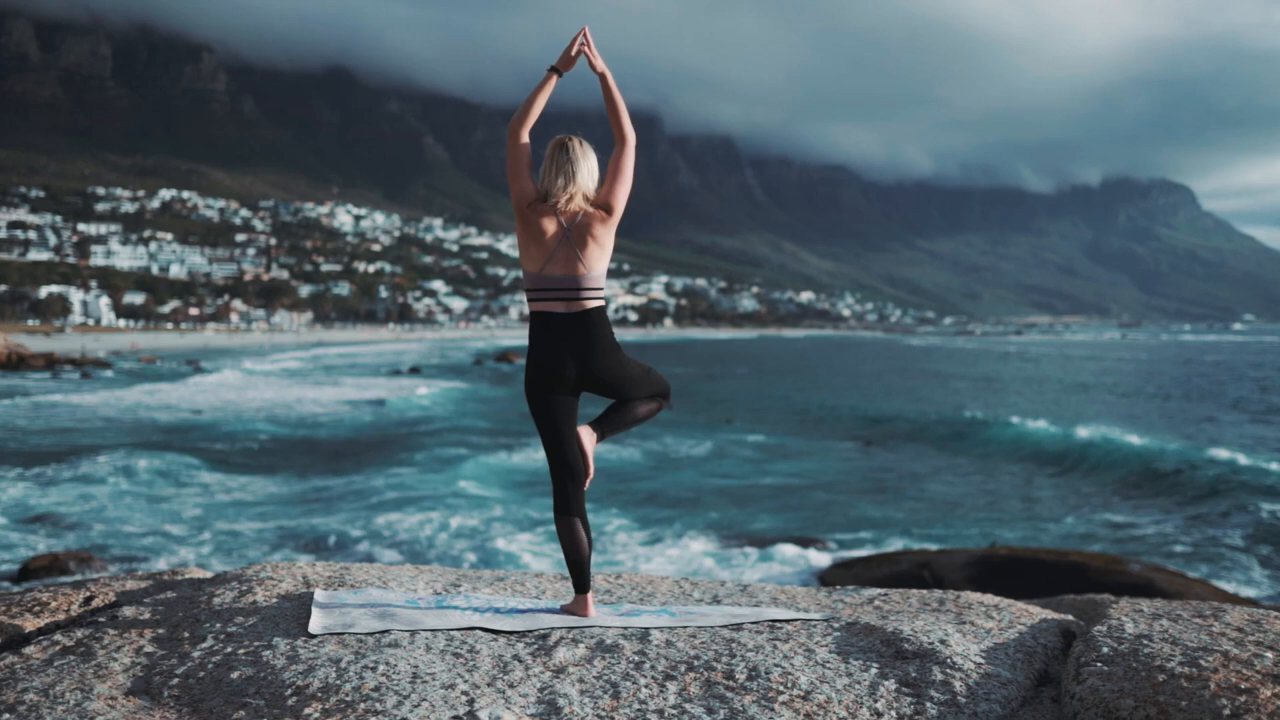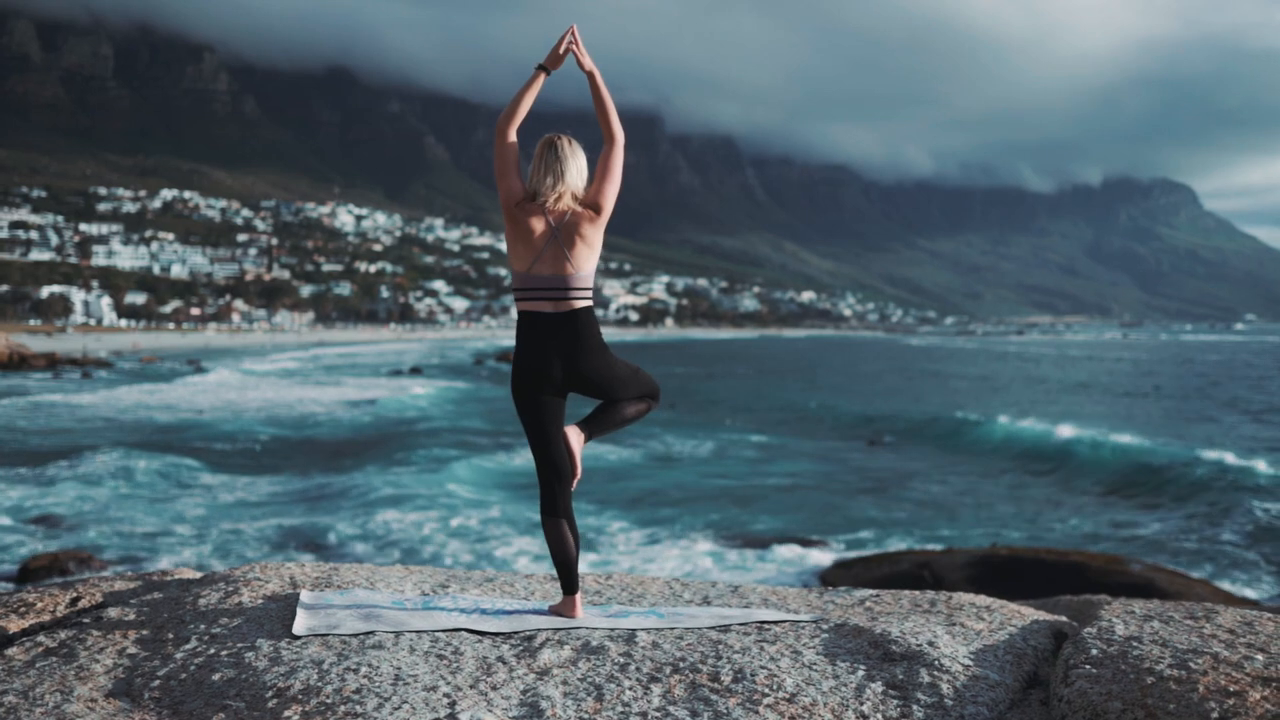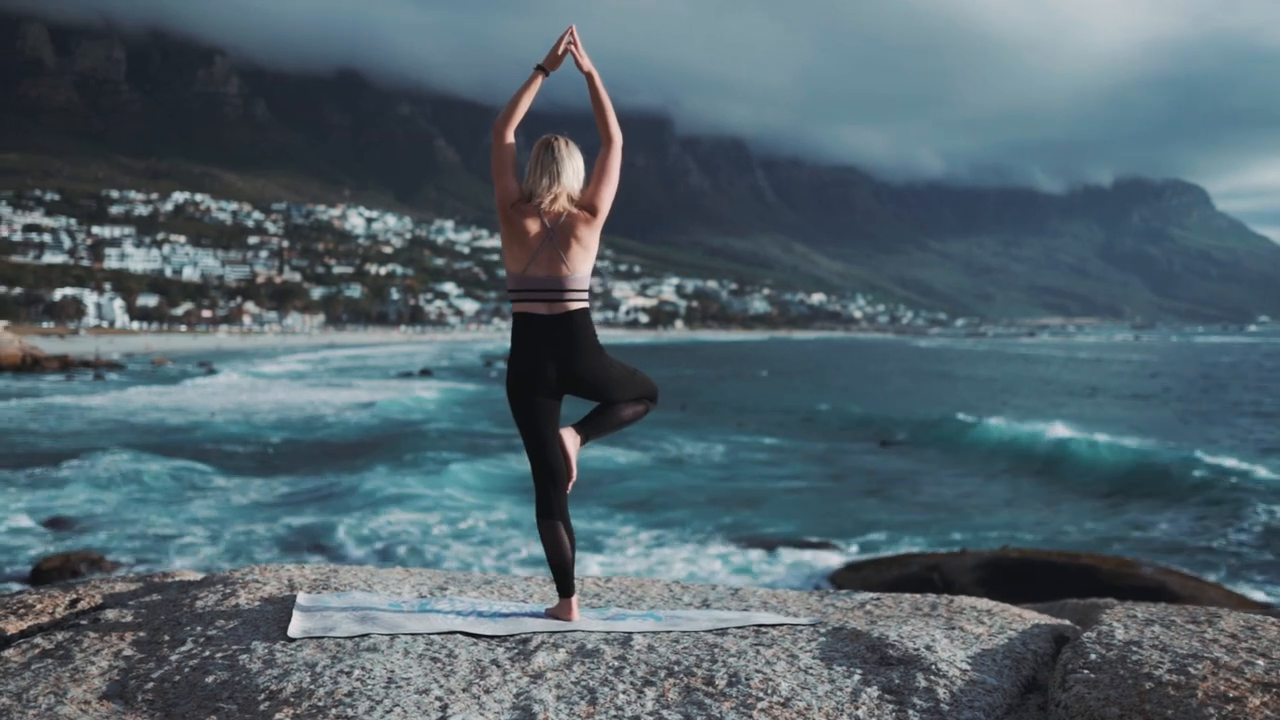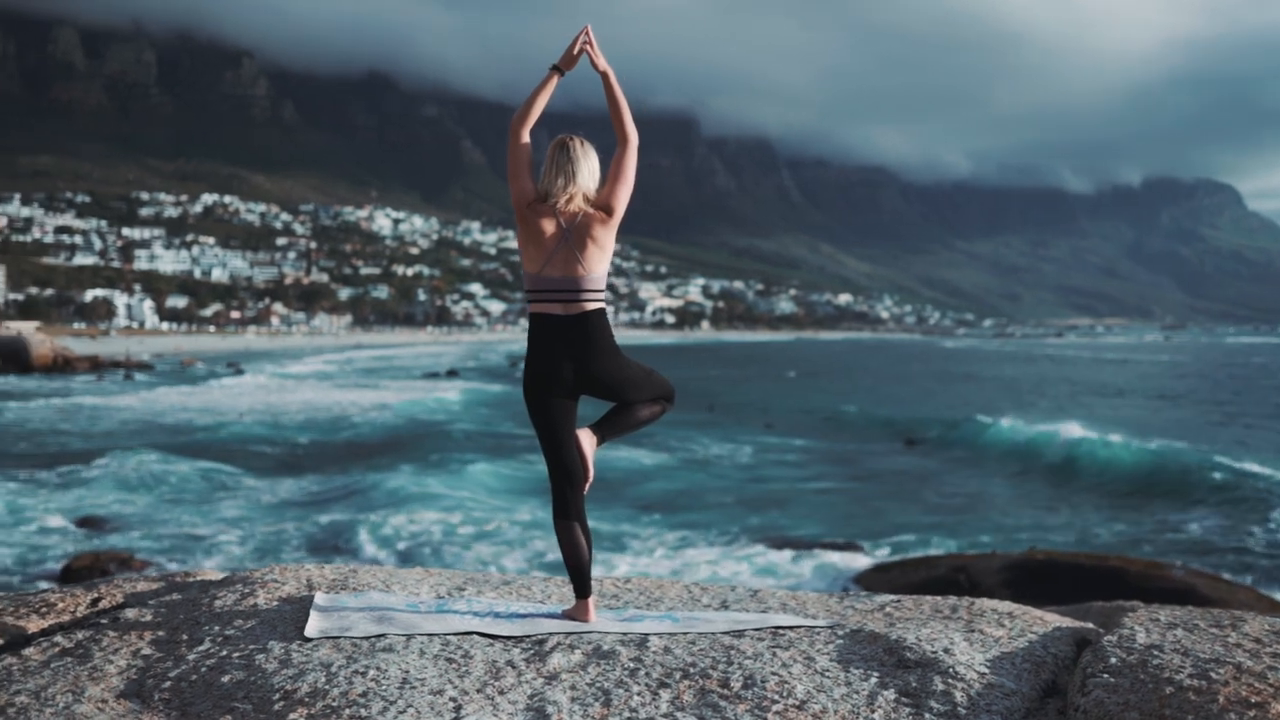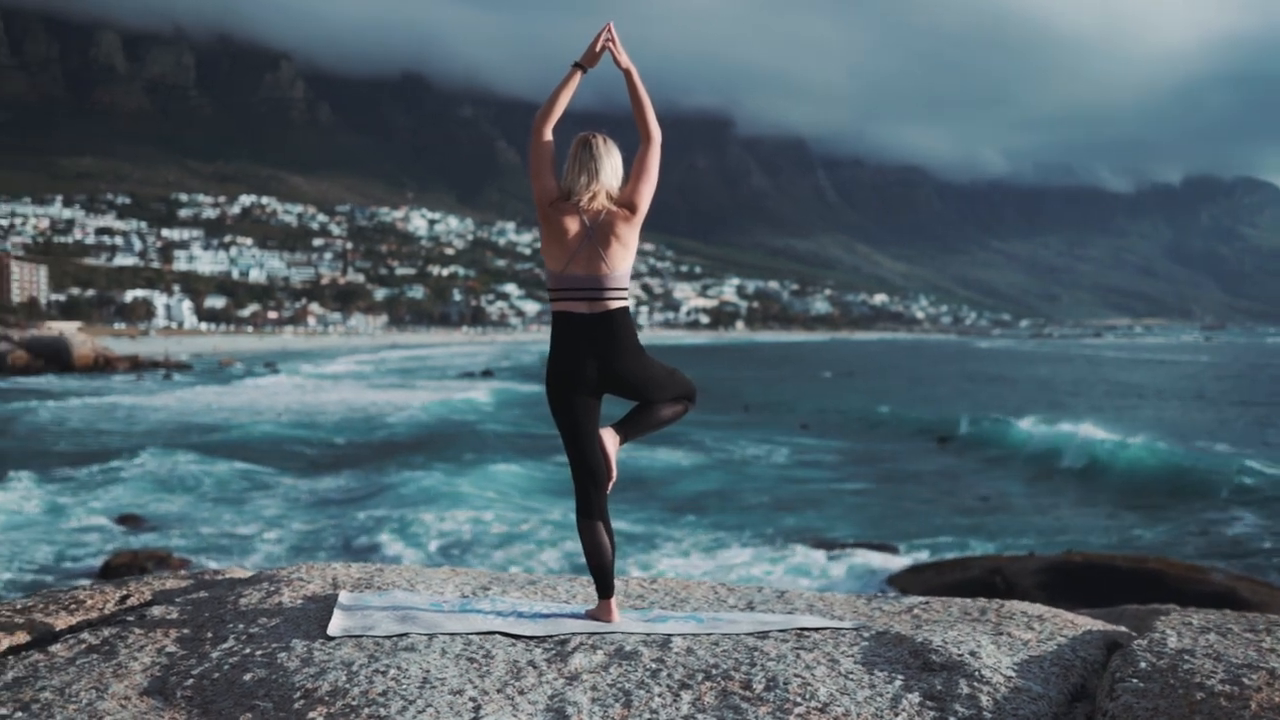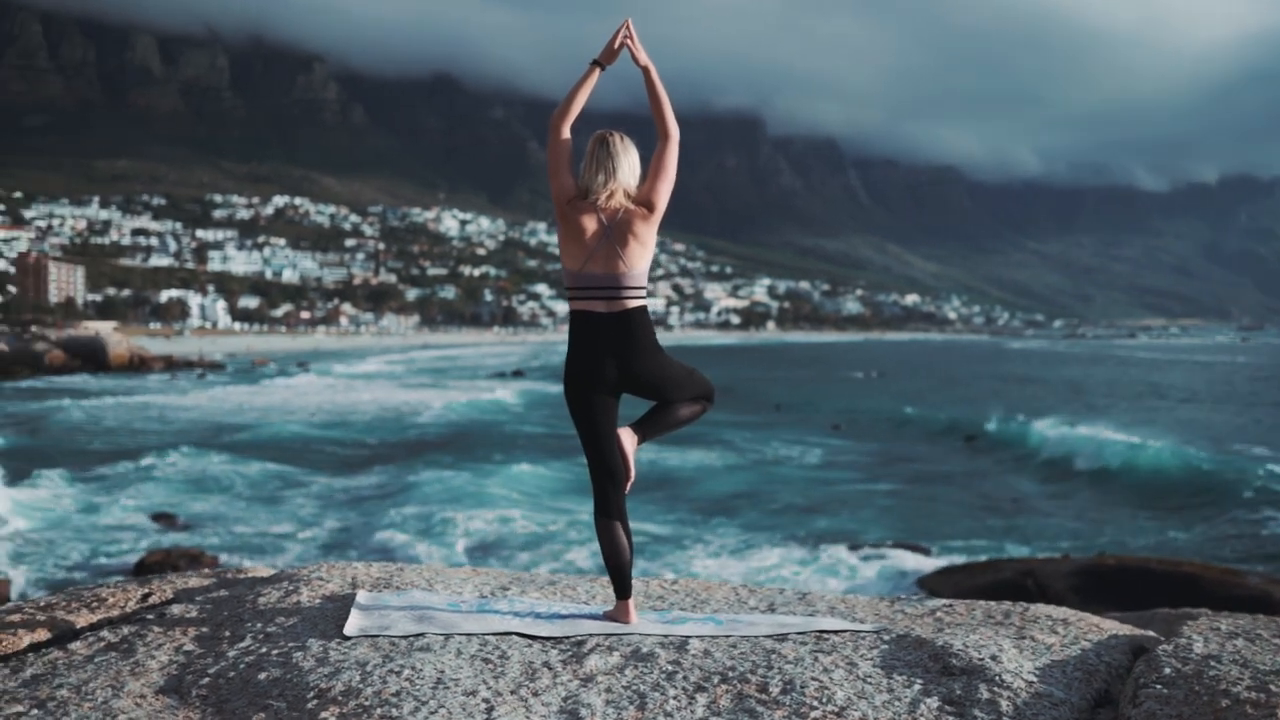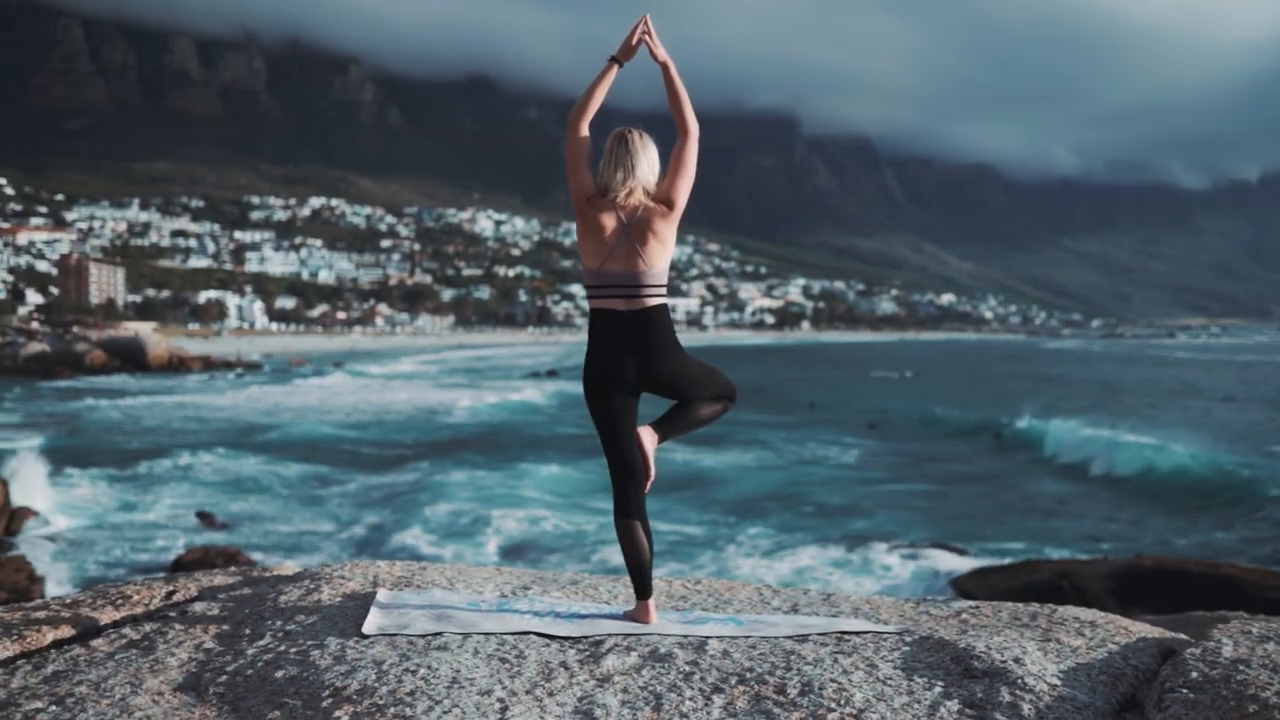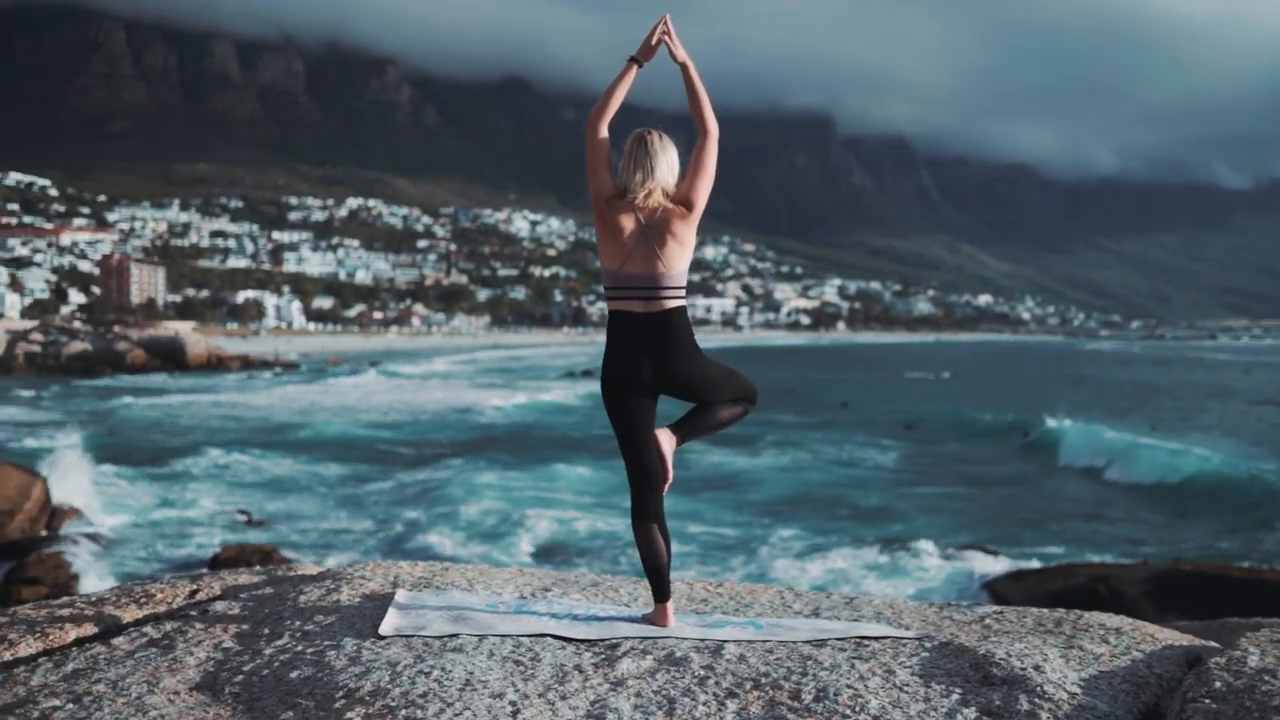
dt=0.4s
person 1, frame 1
left shoulder: (529, 216)
right shoulder: (604, 218)
left elbow: (517, 135)
right elbow: (627, 140)
left wrist: (558, 70)
right wrist: (601, 71)
left hip: (546, 359)
right hip: (596, 353)
left knee: (567, 484)
right knee: (658, 391)
left ankle: (583, 598)
right ankle: (595, 432)
person 1, frame 2
left shoulder: (517, 216)
right shoulder: (593, 219)
left elbow: (504, 132)
right elbow: (616, 139)
left wrist: (545, 68)
right wrist: (589, 69)
left hip: (533, 358)
right hip: (583, 352)
left knee: (553, 485)
right knee: (647, 392)
left ankle: (571, 599)
right ankle: (582, 433)
person 1, frame 3
left shoulder: (514, 217)
right shoulder: (588, 219)
left elbow: (503, 133)
right elbow: (613, 140)
left wrist: (545, 69)
right wrist: (587, 70)
left hip: (528, 360)
right hip: (579, 355)
left knee: (549, 487)
right knee: (645, 393)
left ankle: (567, 601)
right ankle: (578, 434)
person 1, frame 4
left shoulder: (529, 217)
right shoulder: (604, 219)
left elbow: (518, 133)
right elbow: (629, 140)
left wrist: (559, 69)
right wrist: (603, 69)
left hip: (544, 361)
right hip: (595, 355)
left knee: (565, 488)
right knee: (661, 393)
left ankle: (584, 604)
right ankle: (594, 436)
person 1, frame 5
left shoulder: (552, 215)
right shoulder: (628, 217)
left elbow: (541, 131)
right elbow: (653, 137)
left wrist: (583, 66)
right wrist: (626, 67)
left hip: (568, 360)
right hip: (619, 354)
left knee: (589, 488)
right knee: (684, 392)
left ankle: (607, 604)
right ankle: (618, 435)
person 1, frame 6
left shoulder: (569, 214)
right shoulder: (645, 216)
left elbow: (559, 129)
right elbow: (671, 135)
left wrist: (600, 63)
right wrist: (644, 64)
left hip: (585, 359)
right hip: (637, 353)
left knee: (607, 487)
right knee: (702, 393)
left ankle: (625, 605)
right ankle: (635, 435)
person 1, frame 7
left shoulder: (589, 212)
right shoulder: (665, 213)
left elbow: (577, 126)
right elbow: (689, 131)
left wrist: (619, 59)
right wrist: (662, 60)
left hip: (605, 358)
right hip: (657, 352)
left knee: (627, 487)
right knee: (724, 392)
left ankle: (644, 605)
right ankle: (655, 434)
person 1, frame 8
left shoulder: (607, 213)
right shoulder: (684, 215)
left elbow: (596, 127)
right elbow: (710, 132)
left wrist: (637, 61)
right wrist: (682, 60)
left hip: (623, 360)
right hip: (674, 354)
left knee: (644, 489)
right knee: (743, 394)
left ankle: (663, 608)
right ankle: (674, 436)
